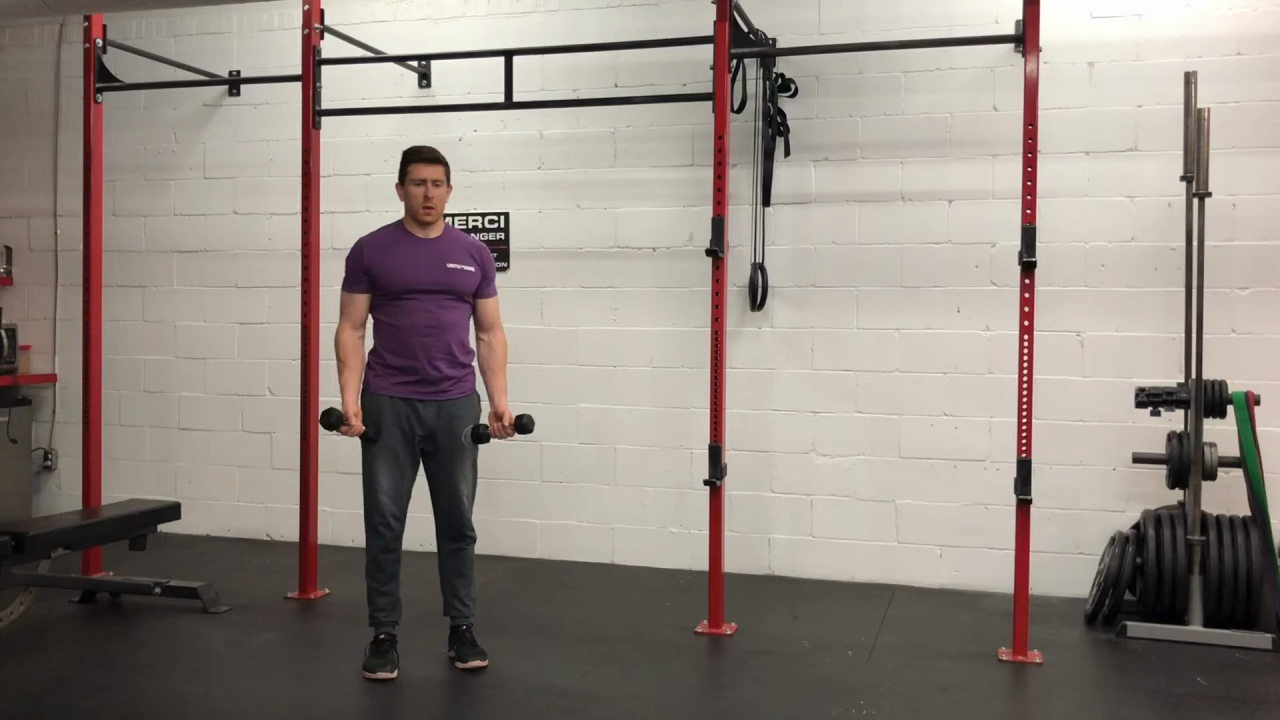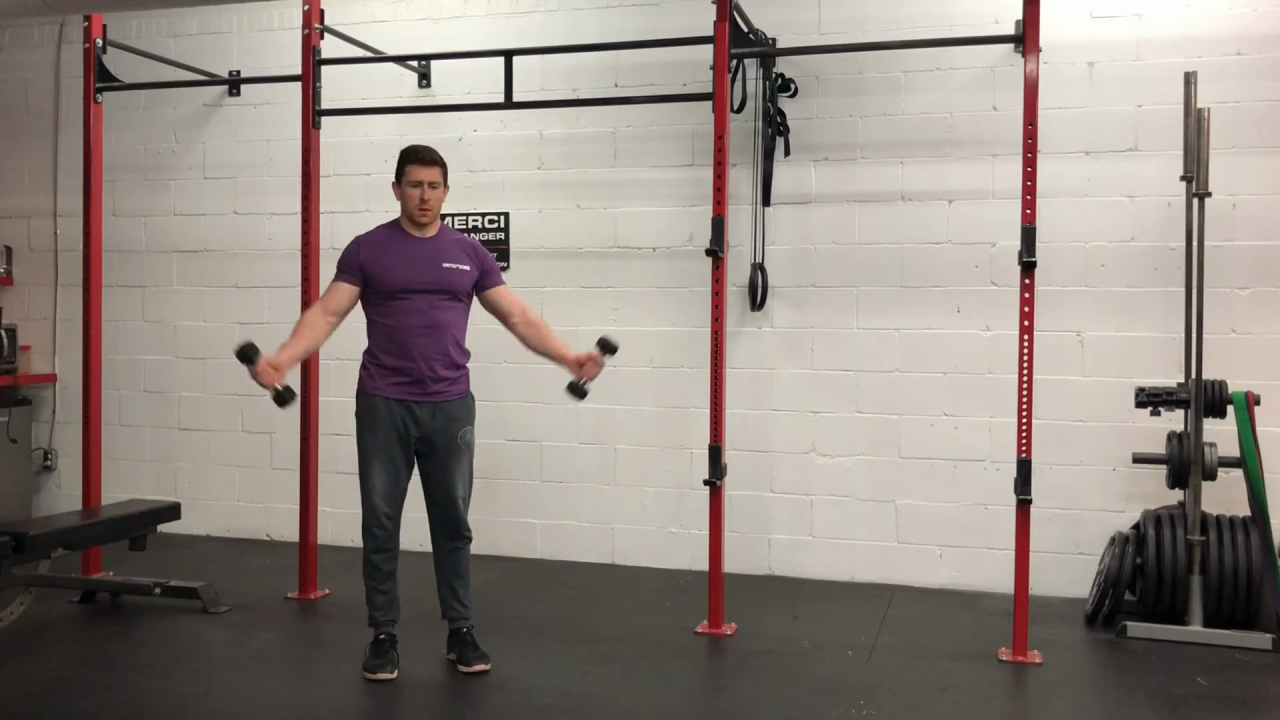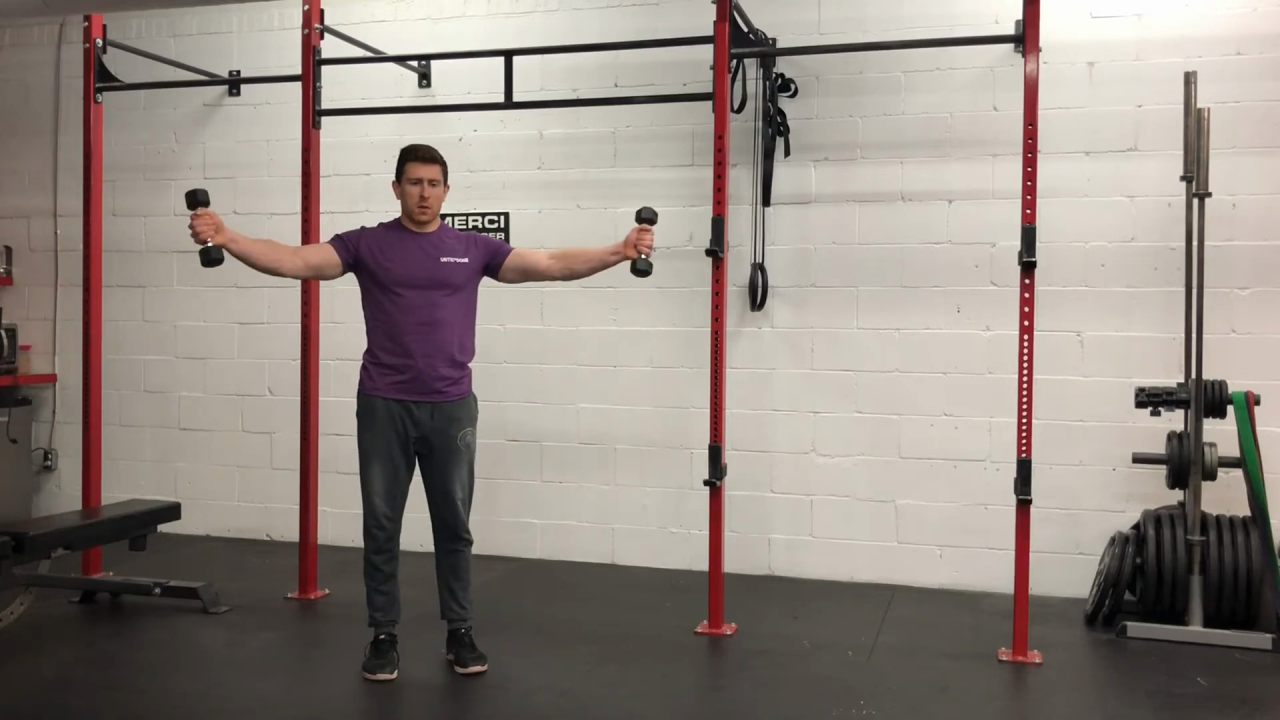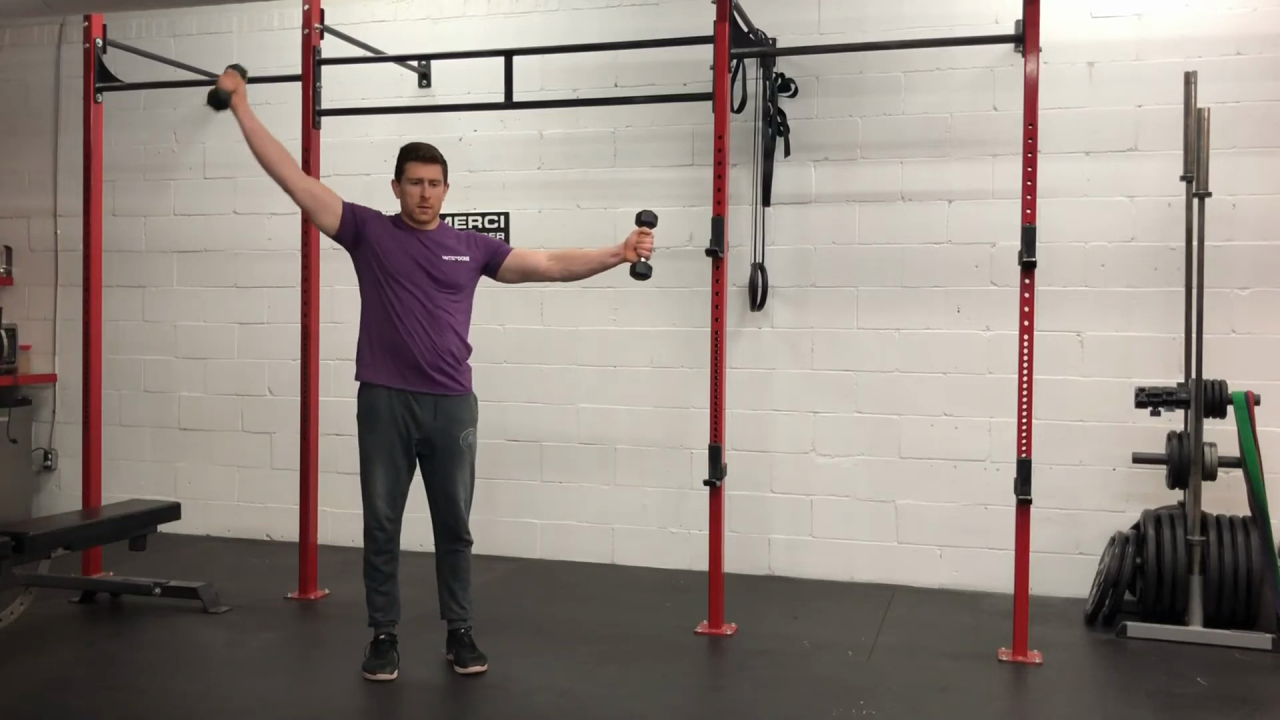
dt=0.7s
person 1, frame 1
left shoulder: (474, 253)
right shoulder: (371, 250)
left elbow: (490, 333)
right elbow: (351, 328)
left wrist: (500, 401)
right wrist: (350, 398)
left hip: (456, 405)
right hip: (389, 405)
left knee: (457, 524)
right knee: (384, 525)
left ankle: (461, 629)
right ankle: (384, 634)
person 1, frame 2
left shoulder: (468, 253)
right shoulder: (368, 249)
left elbow: (517, 314)
right elbow: (326, 312)
left wrist: (568, 356)
right wrist: (284, 358)
left hip: (450, 406)
right hip: (383, 405)
left knee: (453, 525)
right knee: (380, 525)
left ankle: (460, 631)
right ankle: (383, 635)
person 1, frame 3
left shoulder: (472, 248)
right shoulder: (366, 244)
left elbow: (552, 265)
right elbow: (294, 261)
left wrist: (620, 251)
right wrist: (228, 239)
left hip: (451, 406)
right hip: (383, 405)
left knee: (454, 526)
right knee: (381, 526)
left ankle: (460, 632)
right ankle: (384, 634)
person 1, frame 4
left shoulder: (471, 246)
right shoulder: (369, 233)
left elbow: (550, 264)
right elbow: (294, 179)
left wrist: (618, 254)
right wrist: (241, 106)
left hip: (452, 404)
right hip: (385, 402)
left knee: (454, 526)
right knee: (381, 527)
left ankle: (460, 632)
right ankle: (383, 635)
